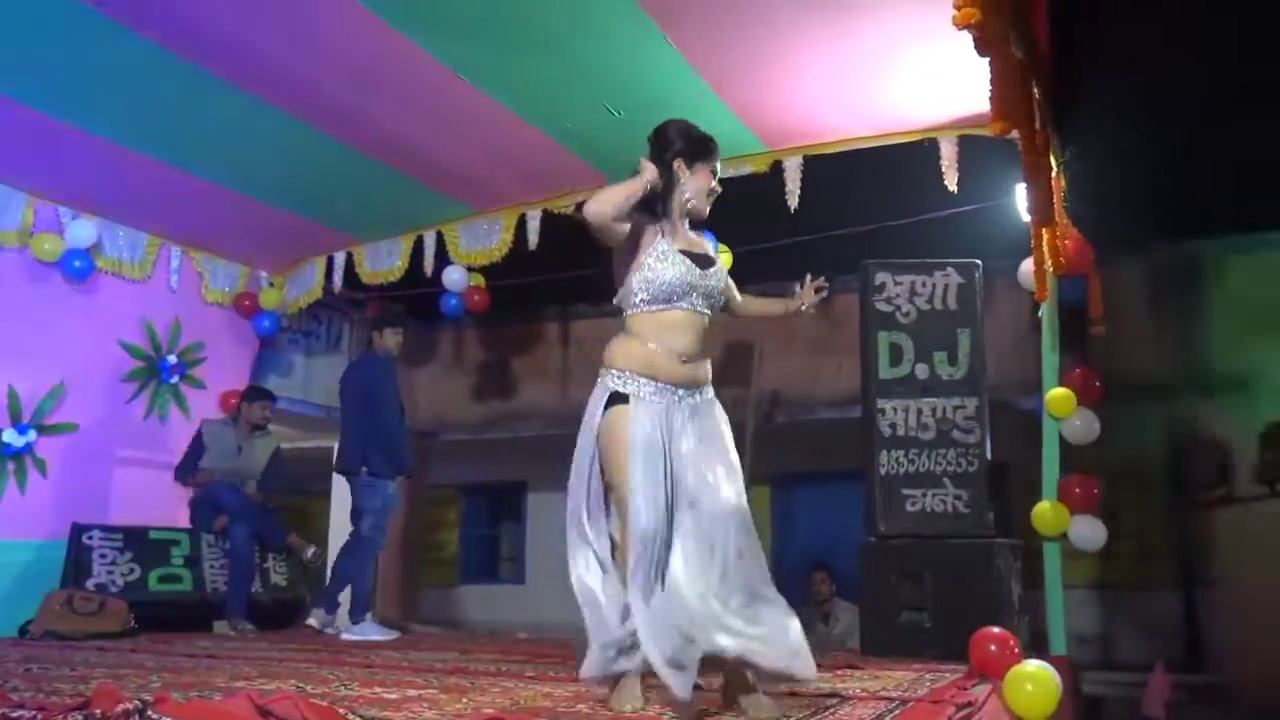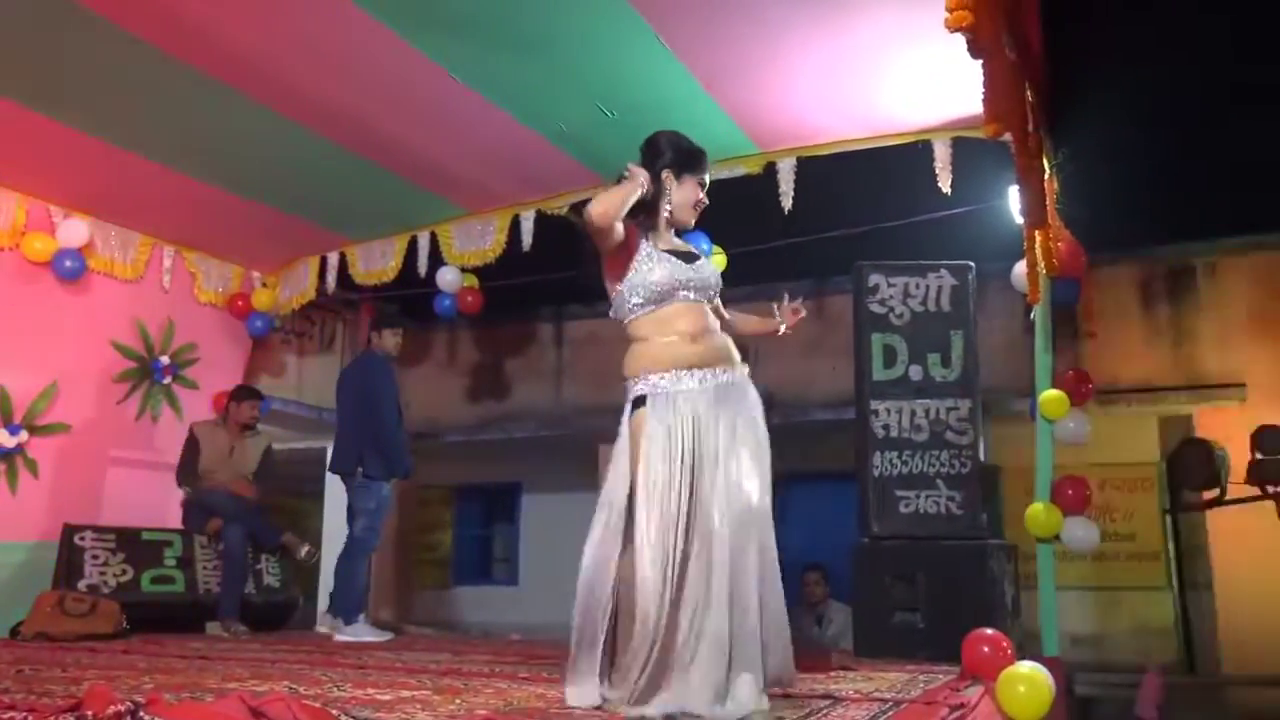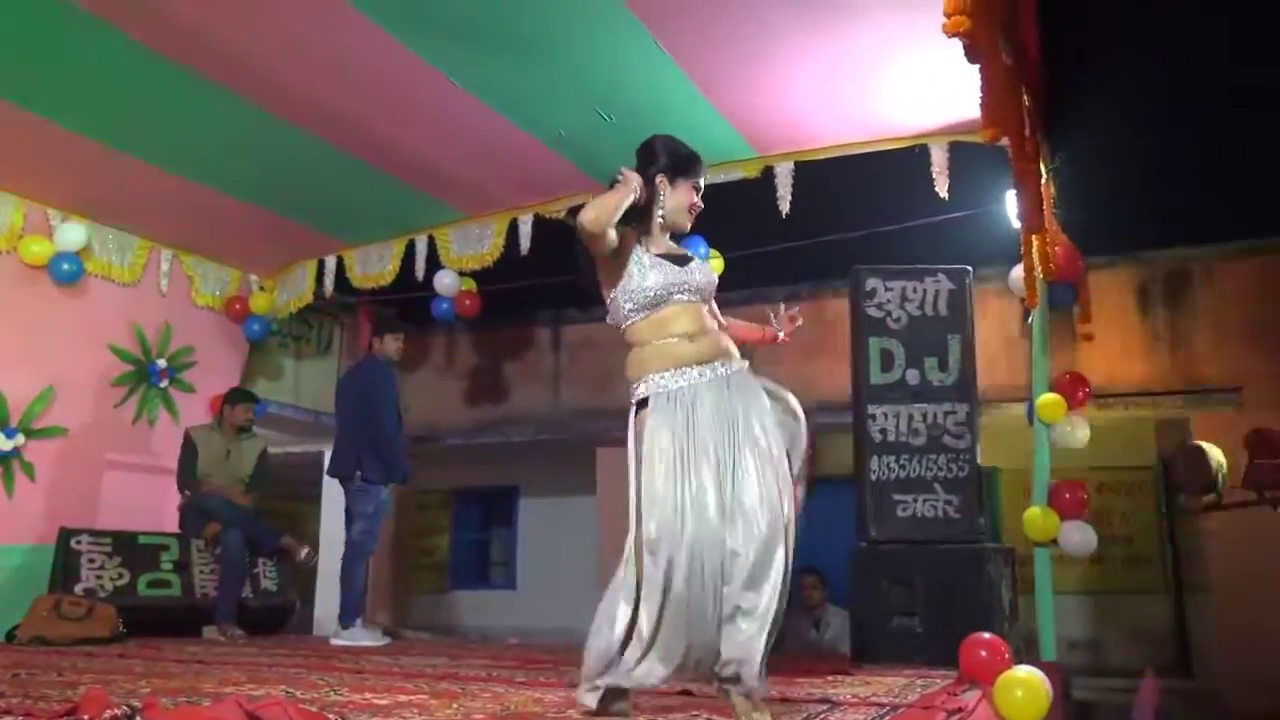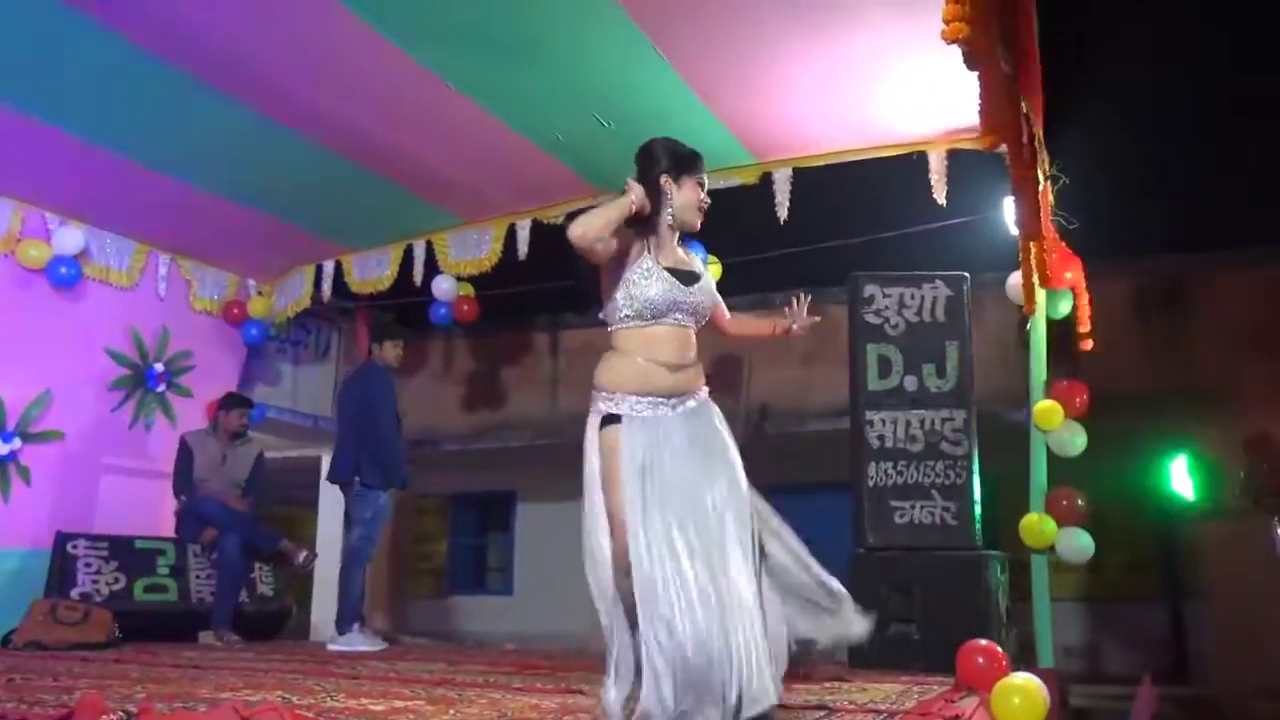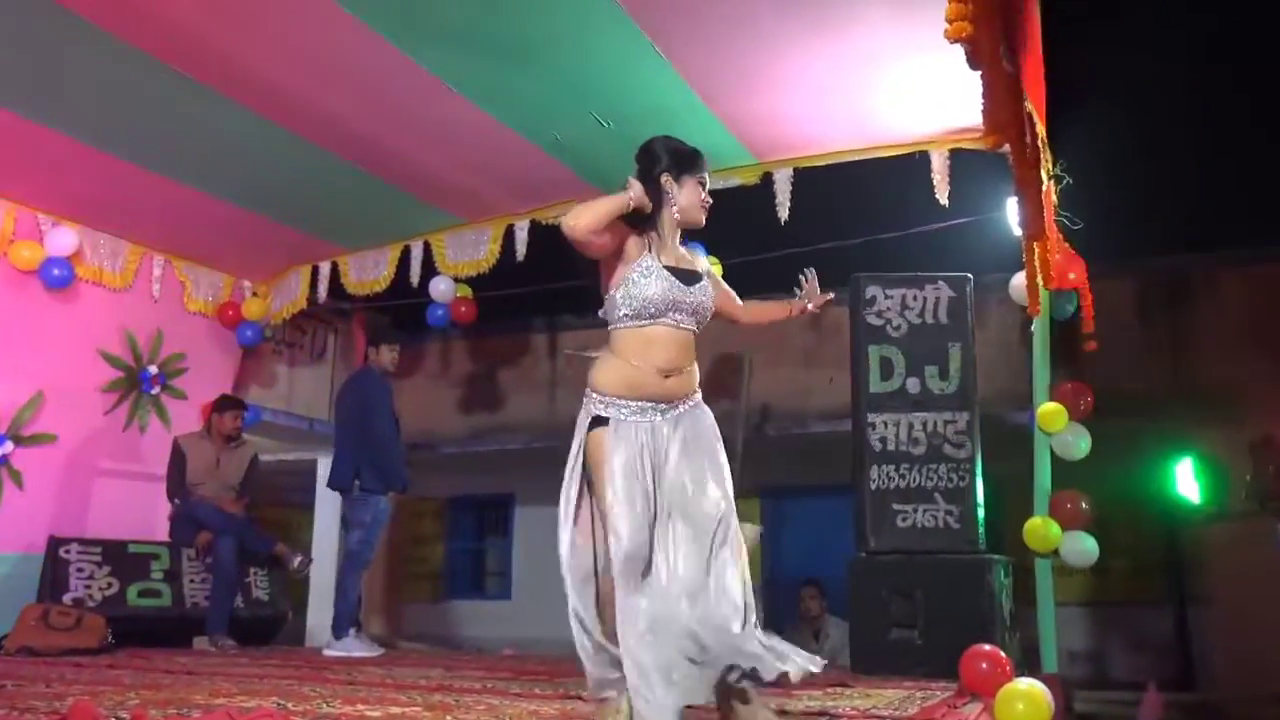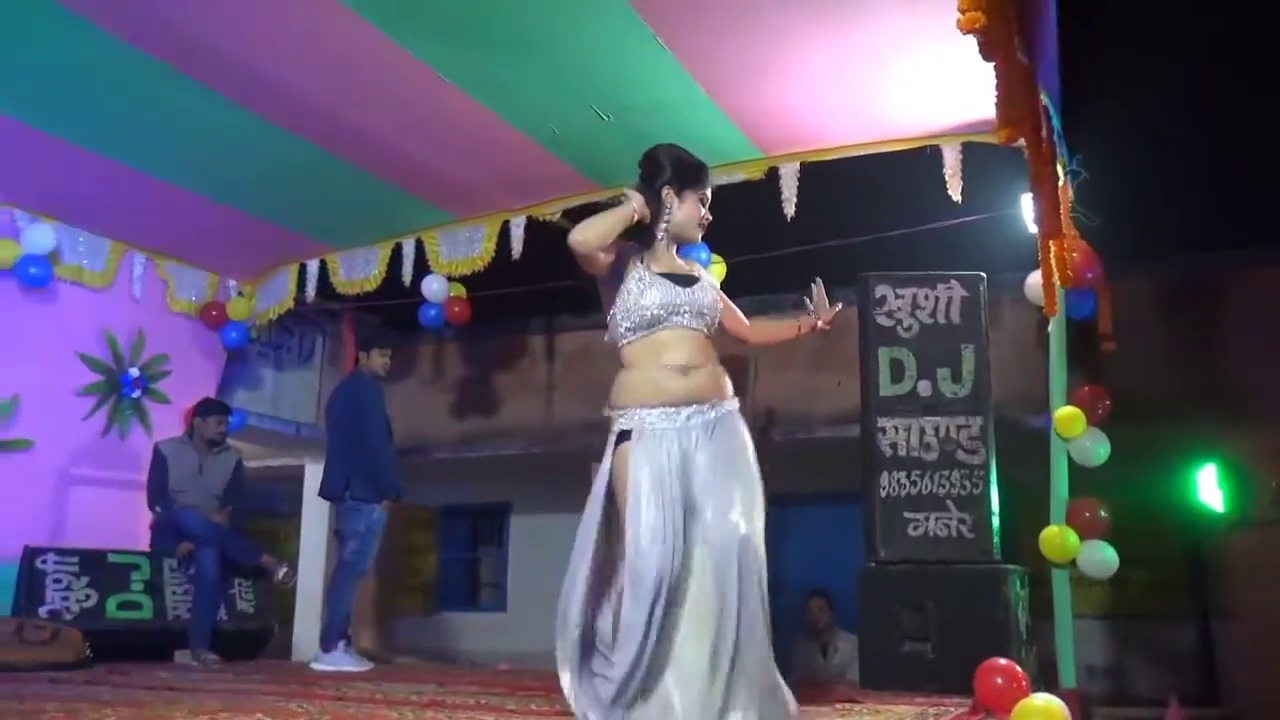
dt=0.2s
person 1, frame 1
left shoulder: (702, 245)
right shoulder: (639, 232)
left elbow: (736, 303)
right elbow: (596, 213)
left wrist: (794, 305)
right wrist: (647, 179)
left hip: (694, 404)
right hip: (633, 396)
left knee: (721, 517)
right knee: (638, 532)
left ankle: (736, 665)
right ankle: (628, 667)
person 1, frame 2
left shoulder: (691, 252)
right shoulder: (626, 241)
right elbow: (596, 214)
left wrist: (775, 323)
right wrist: (638, 184)
left hip: (727, 392)
right hip: (662, 398)
left knee: (739, 521)
right knee: (651, 531)
person 1, frame 3
left shoulder: (685, 254)
right shoulder: (620, 247)
right elbow: (589, 221)
left wrist: (772, 332)
right wrist: (630, 189)
left hip: (730, 390)
right hip: (667, 399)
left knee: (752, 524)
right knee: (664, 533)
person 1, frame 4
left shoulder: (693, 263)
right shoulder: (626, 248)
left elbow: (727, 321)
right elbow: (581, 235)
left wrist: (786, 325)
right wrist: (633, 200)
left hip: (692, 413)
right hip: (628, 414)
left knee: (720, 535)
right knee: (639, 550)
person 1, frame 5
left shoulder: (696, 261)
right shoulder: (624, 245)
left elbow: (739, 310)
right elbow: (574, 226)
left wrist: (799, 307)
right wrist: (631, 198)
left hip: (685, 417)
right hip: (619, 417)
left knee: (709, 531)
right knee: (623, 549)
person 1, frame 6
left shoulder: (696, 274)
right shoulder: (622, 262)
left elbow: (747, 330)
right elbow: (580, 241)
left wrist: (810, 323)
right wrist: (633, 210)
left hip: (717, 425)
right hip: (647, 429)
left knee: (731, 550)
right knee: (646, 563)
person 2, frame 1
left shoulder: (356, 369)
right shoulder: (380, 367)
right elbow: (389, 421)
right wrist: (402, 464)
left hip: (358, 464)
right hip: (377, 467)
left knee: (360, 538)
right knee: (370, 541)
left ankle: (325, 609)
right ankle: (360, 620)
person 2, frame 2
left shoulder: (354, 369)
right shoulder: (378, 368)
right elbow: (386, 422)
right wrist: (400, 466)
left hip: (354, 464)
right hip: (374, 467)
left knee: (357, 539)
right knee: (364, 541)
left ankle: (335, 613)
right ankle: (353, 620)
person 2, frame 3
left shoulder: (355, 374)
right shoulder: (380, 373)
right elbow: (387, 427)
right wrist: (398, 471)
left hip: (353, 468)
right hip: (371, 471)
left knee: (357, 545)
right knee: (362, 546)
left ankle: (351, 619)
right ankle: (350, 625)
person 2, frame 4
left shoulder: (356, 379)
right shoulder: (378, 379)
right elbow: (385, 433)
right wrist: (397, 477)
left hip: (354, 474)
right hip: (371, 477)
left knee: (356, 551)
right knee: (359, 552)
left ankle: (352, 625)
right ankle: (346, 631)
person 2, frame 5
left shoulder: (354, 384)
right shoulder: (375, 384)
right elbow: (383, 437)
right wrist: (396, 481)
left hip: (354, 480)
right hip: (371, 482)
left knee: (355, 556)
right knee: (358, 556)
left ankle: (349, 630)
right ankle: (342, 636)
person 2, frame 6
left shoulder: (345, 390)
right shoulder: (365, 389)
right elbow: (375, 443)
right wrist: (389, 489)
left hip: (346, 488)
right hip: (363, 491)
left knee: (348, 567)
right knee: (353, 566)
left ankle: (338, 644)
right ankle: (331, 649)
person 3, frame 1
left shoulder: (270, 445)
right shoulder: (210, 430)
right elbow: (182, 473)
left wrist: (231, 514)
right wrist: (209, 477)
left hip: (245, 514)
right hip: (208, 508)
left knee: (241, 531)
right knee: (221, 491)
left ankle: (236, 615)
right ankle: (291, 541)
person 3, frame 2
left shoulder: (261, 444)
right shoulder: (201, 432)
left elbow: (261, 493)
right elbow: (185, 478)
left wrist: (225, 516)
right wrist: (231, 486)
left hip: (237, 515)
right hip: (201, 510)
left knee: (236, 532)
right knee: (214, 496)
left ankle: (228, 617)
right ankle: (286, 540)
person 3, frame 3
left shoulder: (257, 446)
right shoulder: (196, 436)
left elbow: (257, 495)
right elbow: (185, 484)
left wrist: (222, 521)
right wrist: (229, 495)
left hip: (234, 518)
right hip: (198, 514)
left knee: (234, 536)
right knee: (210, 500)
left ankle: (225, 621)
right ankle: (285, 542)
person 3, frame 4
left shoulder: (253, 451)
right shoulder: (192, 441)
left elbow: (254, 499)
right elbow: (182, 489)
left wrist: (219, 526)
right wrist: (225, 501)
left hip: (231, 524)
right hip: (195, 519)
left knee: (232, 541)
right knee: (207, 505)
left ankle: (221, 627)
right ankle: (285, 546)
person 3, frame 5
left shoulder: (247, 453)
right shoulder: (184, 444)
left elbow: (249, 501)
right elbow: (175, 493)
left wrist: (214, 530)
right wrist: (219, 505)
left hip: (226, 528)
right hip: (189, 523)
left knee: (227, 545)
right knee: (200, 509)
left ankle: (217, 632)
right ankle: (280, 550)
person 3, frame 6
left shoulder: (232, 458)
right shoulder: (166, 450)
left elbow: (234, 508)
right elbow: (156, 501)
left wrist: (204, 532)
right wrist: (204, 515)
left hip: (210, 537)
right hip: (171, 532)
left knee: (210, 554)
right knee: (185, 517)
left ankle: (200, 646)
right ankle: (264, 561)
